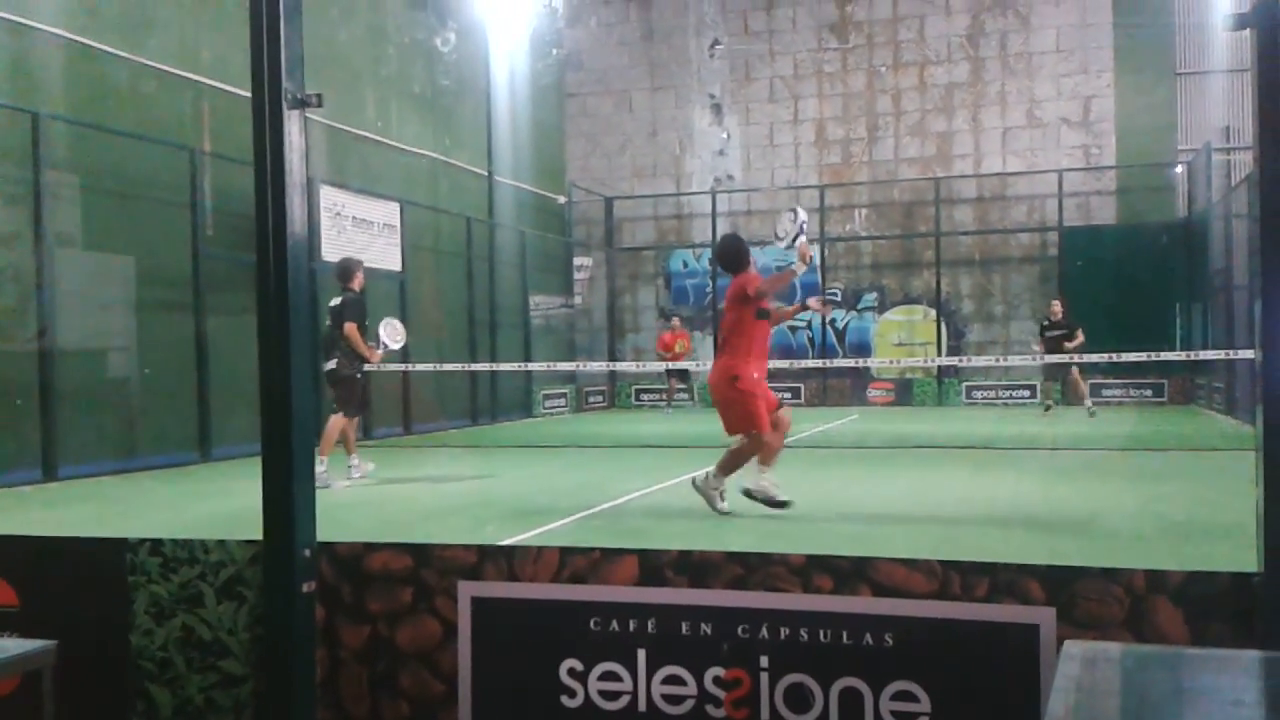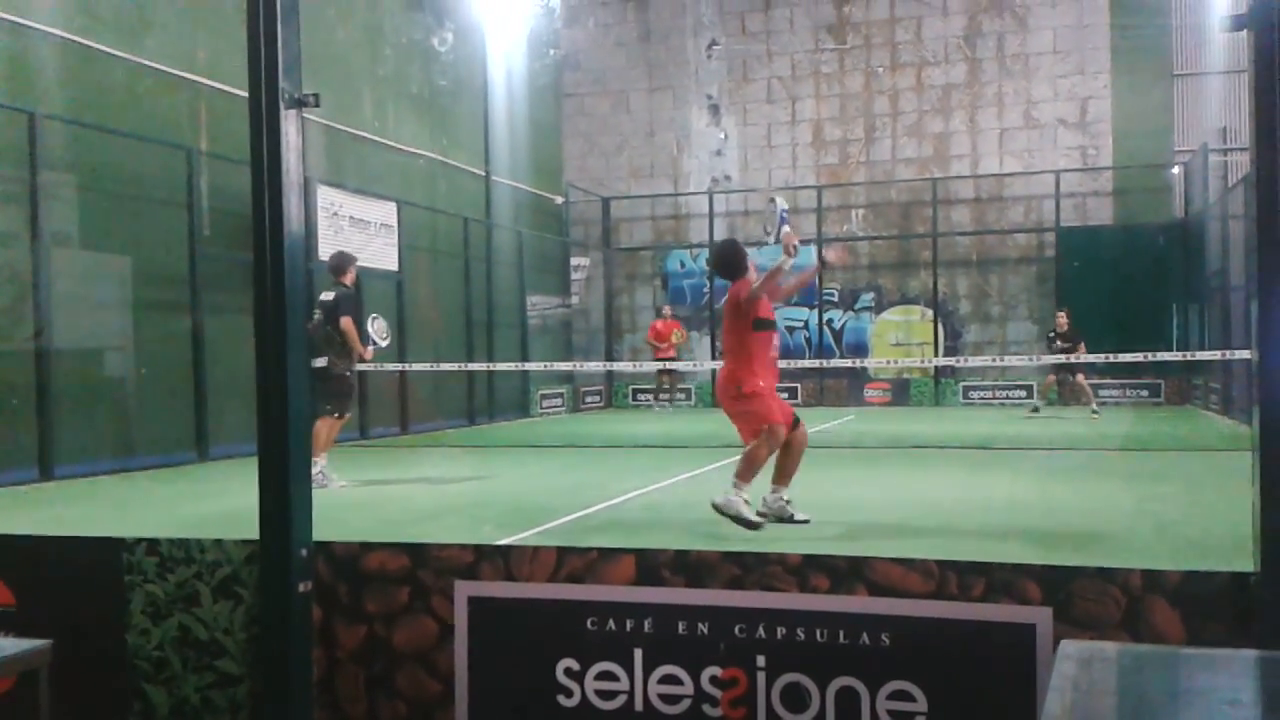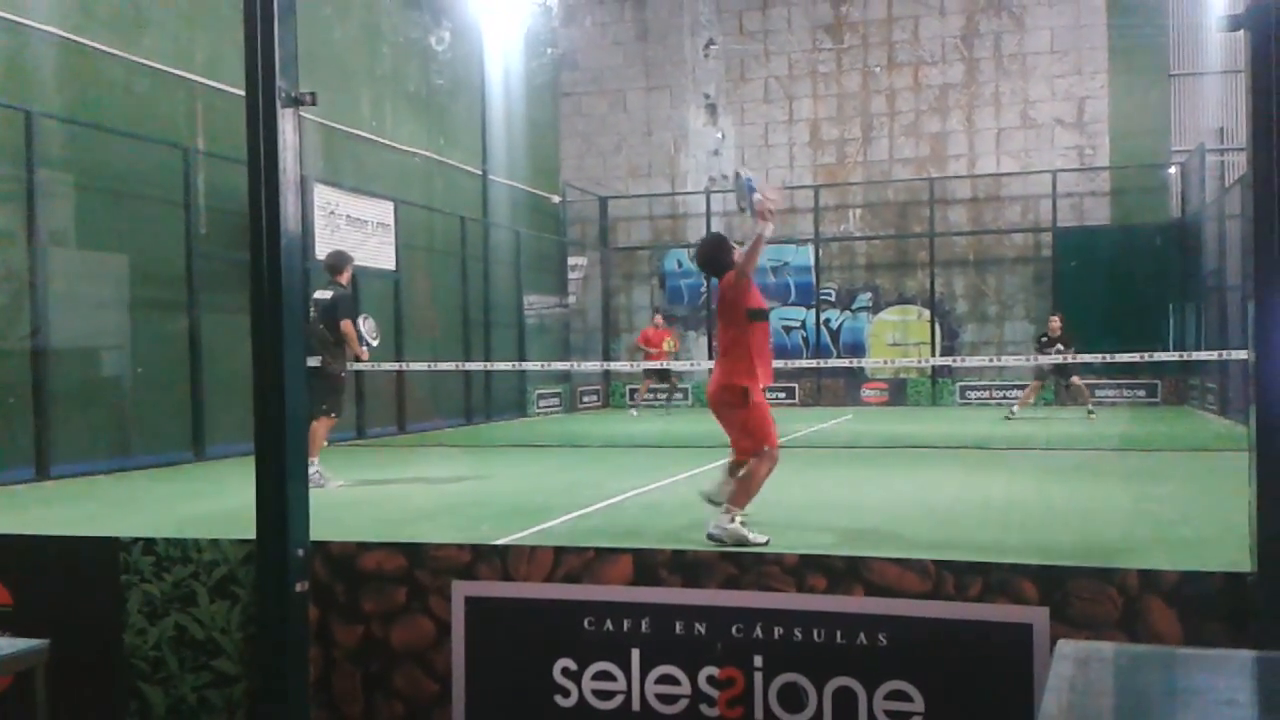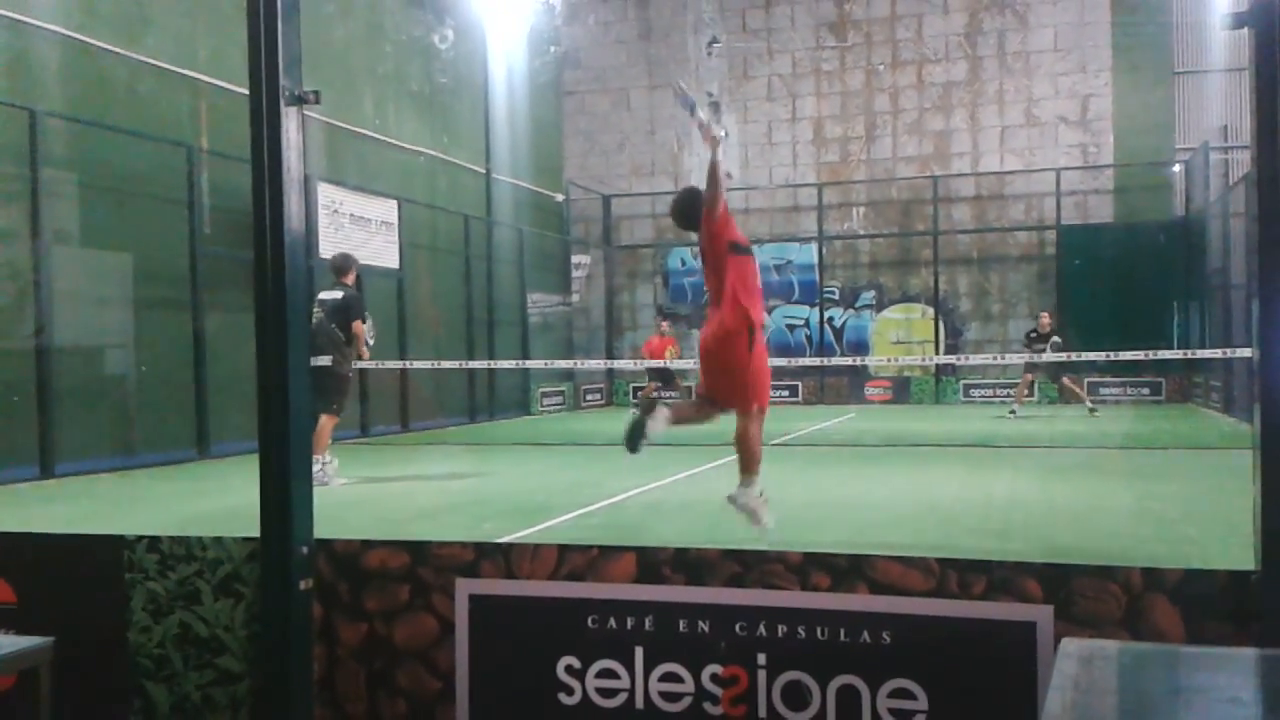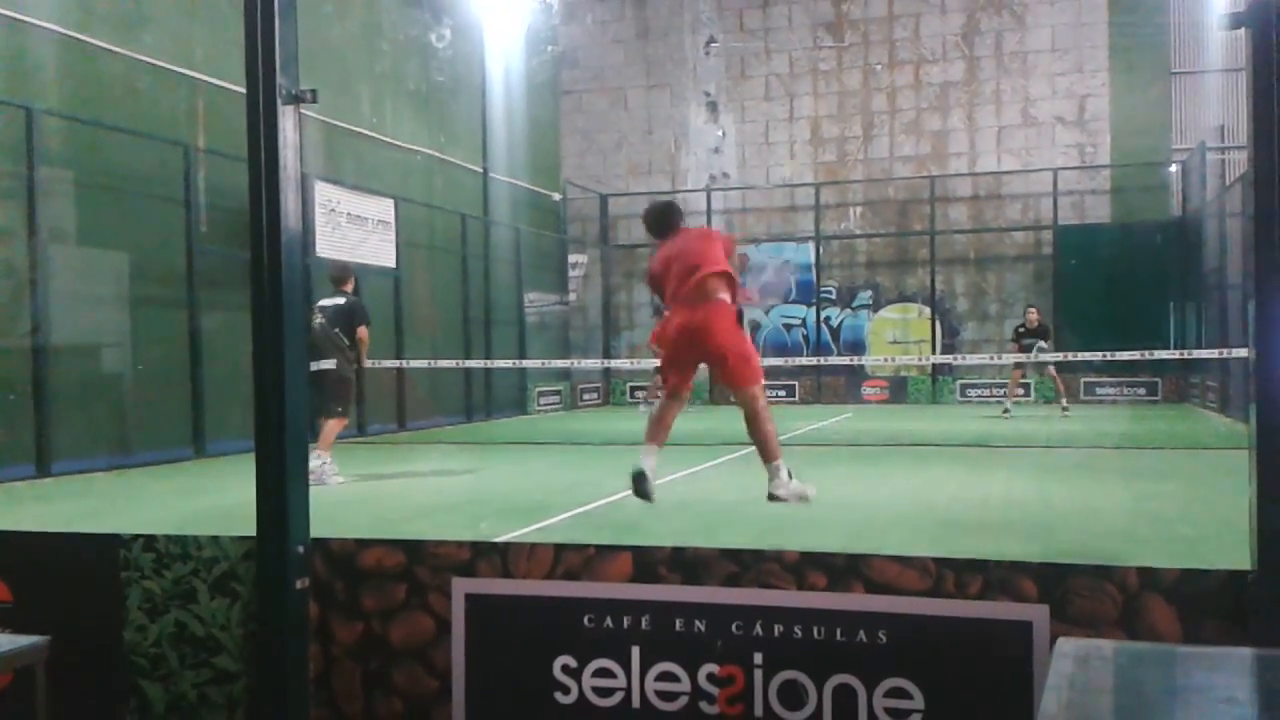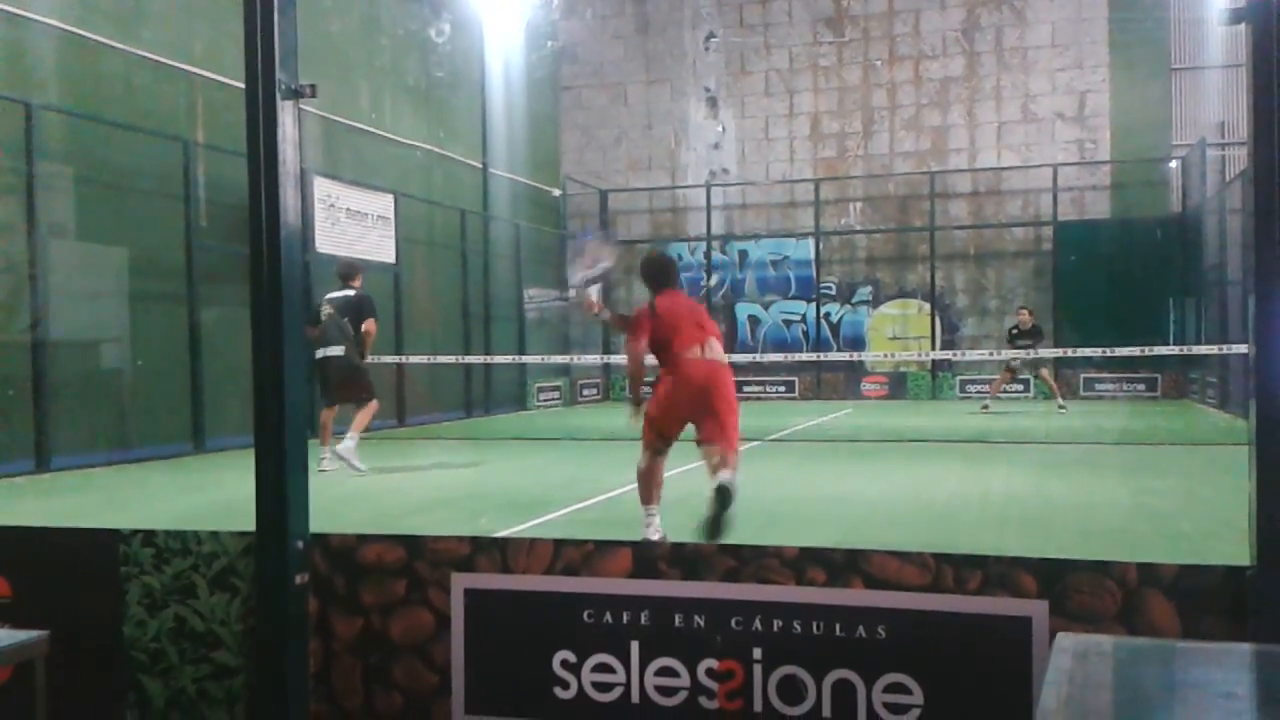
dt=0.2s
person 1, frame 1
left shoulder: (747, 287)
right shoulder: (748, 280)
left elbow: (771, 317)
right elbow: (770, 288)
left wrist: (803, 307)
right wrist: (800, 263)
left hip: (744, 375)
right hip: (735, 375)
left knee: (782, 420)
right knee: (760, 437)
left ankle: (761, 483)
right ankle: (712, 479)
person 1, frame 2
left shoulder: (752, 292)
right shoulder: (741, 292)
left elbow: (785, 288)
right elbow: (758, 292)
left wrist: (818, 267)
right wrist: (787, 258)
left hip: (757, 384)
right hip: (743, 386)
left knee: (798, 435)
right knee: (772, 433)
left ankle: (776, 501)
right ankle: (733, 497)
person 1, frame 3
left shoulder: (735, 287)
right shoulder: (733, 285)
left elbow: (752, 255)
right elbow: (747, 261)
left wrist: (766, 219)
right wrist: (765, 225)
left hip: (735, 385)
right hip: (738, 388)
left knee: (757, 445)
right knee: (765, 455)
left ankle: (725, 489)
right ankle: (725, 522)
person 1, frame 4
left shoulder: (713, 240)
right shoulder: (714, 224)
right elbow: (715, 192)
right wrist: (713, 151)
left hip: (719, 331)
right hip: (739, 329)
left knee: (710, 405)
right knee: (751, 415)
left ankle: (657, 414)
right ankle: (748, 493)
person 1, frame 5
left shoulder: (657, 262)
right shoulder: (708, 236)
right elbow: (733, 262)
left hip: (678, 325)
right hip: (715, 316)
left knee: (671, 399)
right knee: (753, 398)
left ankle: (647, 465)
right ankle: (780, 480)
person 1, frame 6
left shoulder: (652, 308)
right shoulder: (692, 305)
left elbow: (636, 355)
left wrist: (635, 396)
right wrist: (607, 314)
left hip: (683, 377)
right hip: (719, 377)
left knee: (653, 452)
right knee: (720, 449)
left ankle: (651, 524)
right ankle: (723, 483)
person 2, frame 1
left shoulder: (336, 301)
right shoulder: (354, 300)
right elbow: (350, 330)
left wrist: (364, 349)
right wrist: (368, 355)
left hip: (335, 364)
right hip: (346, 367)
left knee: (351, 415)
right knee: (340, 415)
left ankle: (354, 464)
right ankle: (319, 470)
person 2, frame 2
left shoulder: (325, 296)
right shoulder: (346, 295)
right elbow: (346, 325)
right wrist: (362, 351)
left hip: (321, 361)
right hip: (336, 364)
left knee: (340, 415)
right knee: (328, 416)
left ankle: (321, 463)
right ankle: (315, 472)
person 2, frame 3
left shoulder: (317, 295)
right shoulder: (343, 296)
right elbow: (346, 327)
right wrist: (359, 351)
left hip: (314, 361)
right hip: (330, 364)
left knee: (324, 416)
right knee: (324, 416)
left ankle: (313, 465)
right ankle: (312, 471)
person 2, frame 4
left shoulder: (321, 296)
right shoulder: (352, 297)
left elbow: (315, 328)
right elbow: (357, 328)
right wrist: (362, 350)
left hip: (316, 360)
right hip: (336, 362)
left knee: (326, 412)
right knee: (330, 414)
left ankle: (325, 460)
right ankle: (316, 468)
person 2, frame 5
left shoulder: (319, 305)
right shoulder: (353, 303)
left elbow: (311, 335)
right elbow: (362, 334)
right wrist: (362, 357)
right hip: (339, 366)
left knee: (327, 414)
right knee: (339, 418)
left ankle: (325, 463)
right ankle: (315, 463)
person 2, frame 6
left shoulder: (326, 299)
right shoulder: (362, 297)
left elbow: (310, 330)
right elbow: (370, 329)
right wrist: (365, 351)
left hip: (323, 357)
right hip: (345, 356)
left knee: (329, 406)
right knee: (370, 403)
left ankle: (325, 457)
right ankle: (348, 444)
